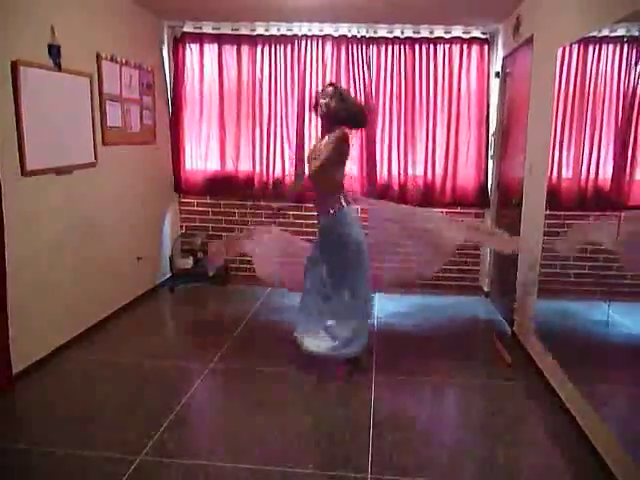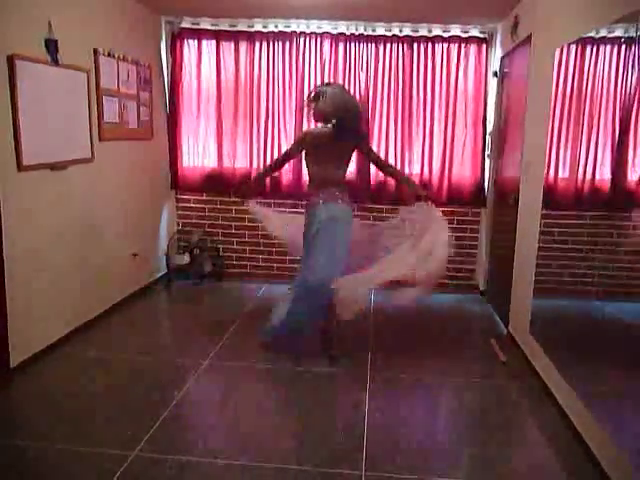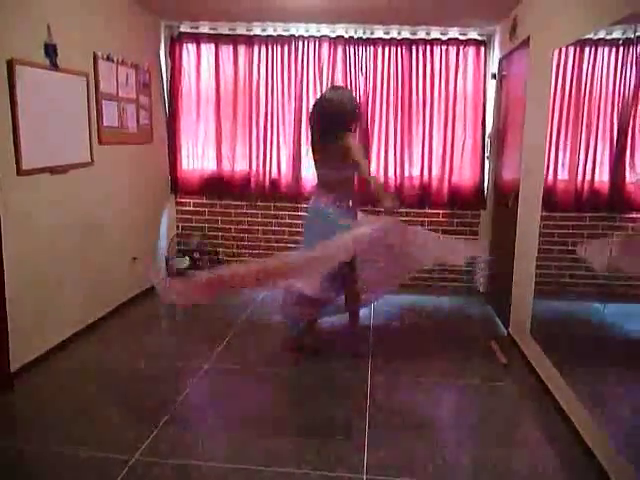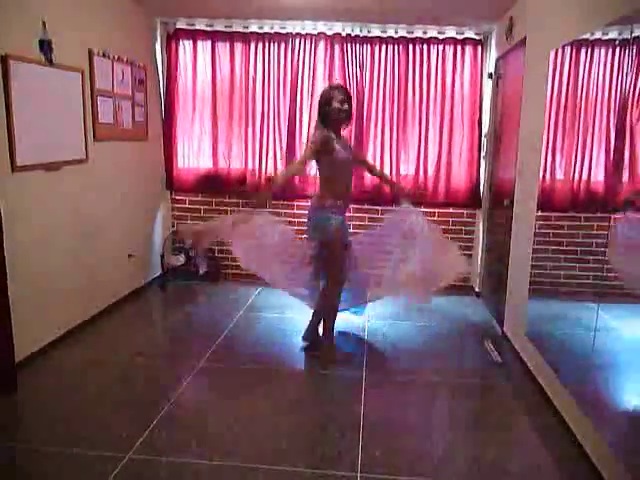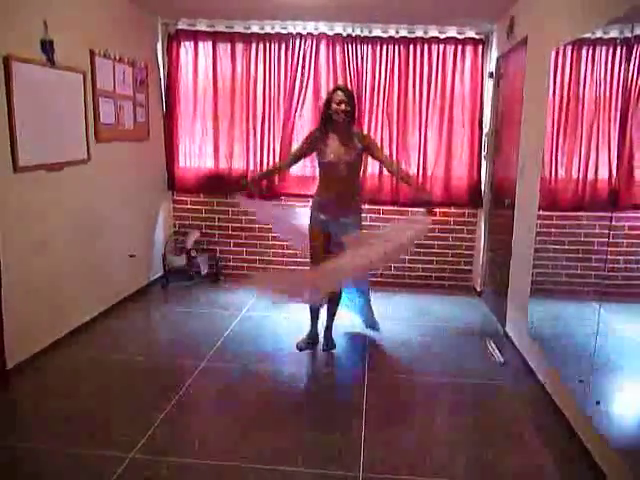
dt=1s
person 1, frame 1
left shoulder: (339, 136)
right shoulder: (328, 136)
left elbow: (317, 171)
left hip: (335, 214)
right hip: (330, 211)
left knee: (338, 277)
right knee: (317, 272)
left ankle: (342, 340)
right ankle: (331, 332)
person 1, frame 2
left shoulder: (310, 136)
right shoulder: (351, 137)
left elbow: (278, 163)
right elbow: (382, 165)
left wrist: (253, 183)
right wrist: (413, 186)
left hip: (320, 207)
right hip: (341, 207)
left knee: (315, 274)
right knee: (327, 274)
right ankle: (327, 339)
person 1, frame 3
left shoulder: (317, 138)
right shoulder: (348, 139)
right elbow: (365, 171)
right wrist: (386, 199)
left hip: (318, 209)
right hip: (339, 212)
left knee: (321, 276)
right knee: (347, 276)
left ankle: (302, 334)
person 1, frame 4
left shoulder: (342, 140)
right shoulder: (321, 136)
left elbow: (366, 165)
right elbow: (297, 165)
left wrist: (395, 186)
right wrist: (269, 191)
left hip: (337, 211)
right hip: (326, 211)
left knee: (334, 276)
right knee: (336, 278)
left ankle: (314, 328)
right ankle: (326, 341)
person 1, frame 5
left shoulder: (362, 139)
right shoulder: (318, 137)
left elbow: (389, 164)
right elbow: (288, 161)
left wrist: (417, 188)
right wrist: (255, 179)
left hip: (349, 214)
right hip: (321, 211)
left ankle: (329, 330)
right ankle: (313, 330)
